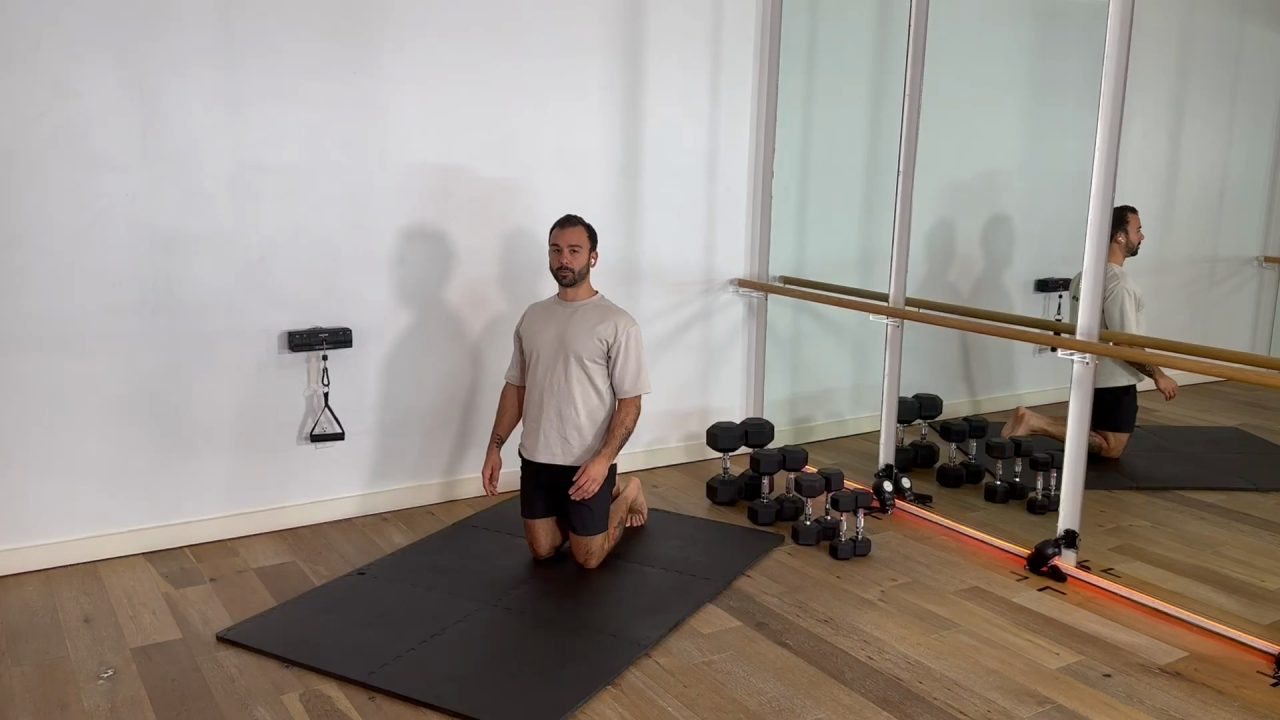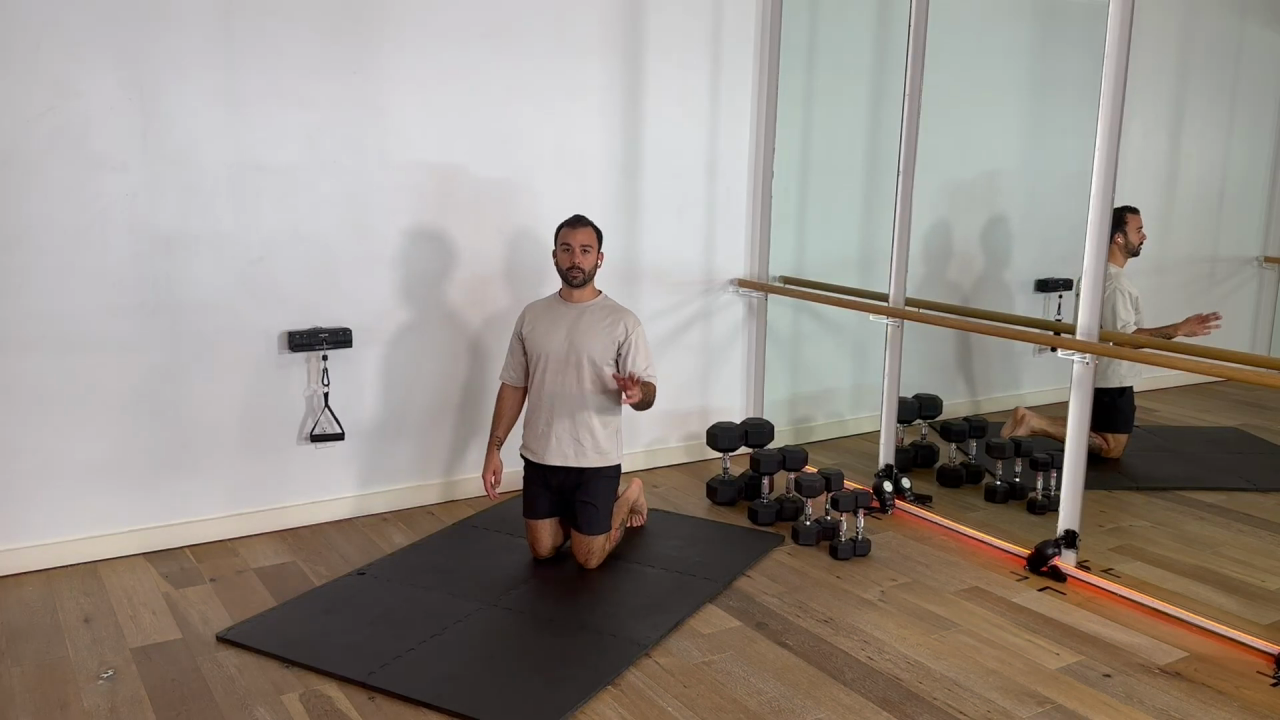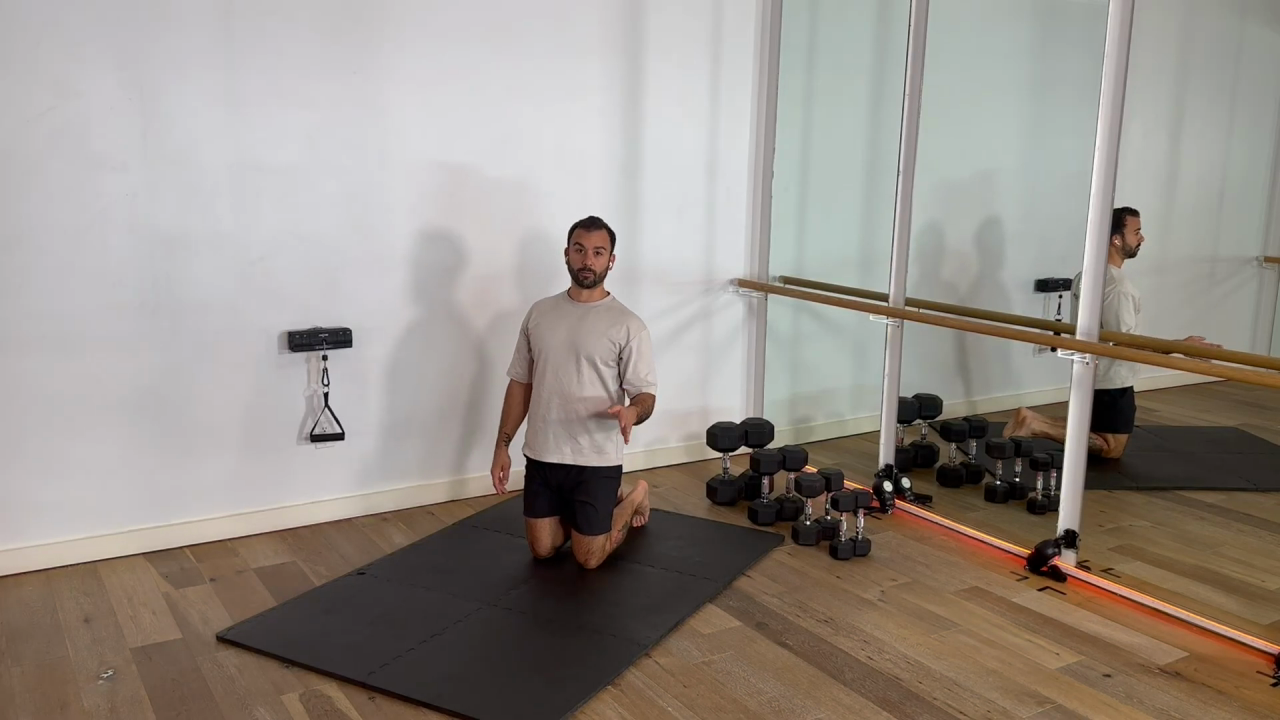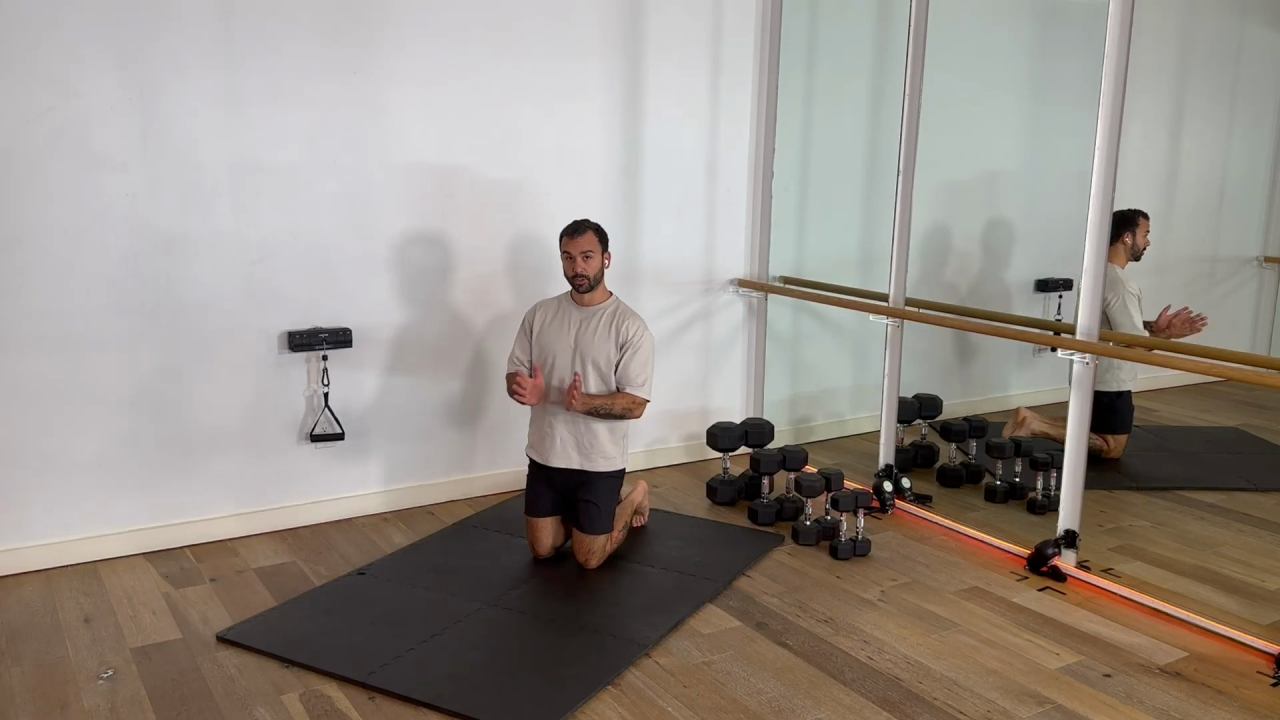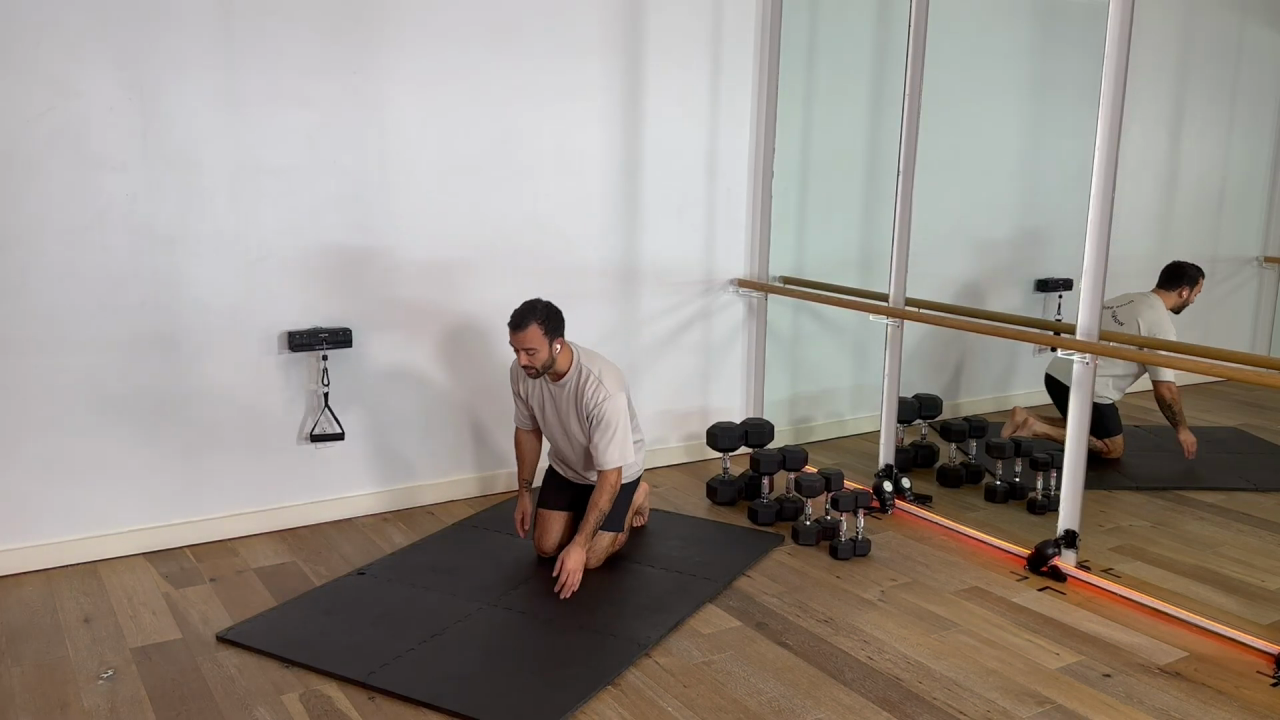
dt=1s
person 1, frame 1
left shoulder: (617, 323)
right shoulder: (533, 316)
left elbow: (630, 401)
right elbow: (515, 387)
left wrist: (604, 459)
right wrist: (494, 447)
left hip: (587, 462)
right hip: (537, 458)
left knee: (588, 558)
right knee: (542, 550)
left ankle: (627, 494)
right ankle: (605, 499)
person 1, frame 2
left shoulder: (622, 322)
right shoulder: (532, 316)
left elbow: (648, 388)
right elbow: (513, 387)
left wrist: (637, 391)
right wrist: (494, 448)
left hip: (595, 461)
right hip: (540, 458)
left knee: (588, 558)
right knee: (542, 550)
left ankle: (629, 496)
right ankle: (606, 501)
person 1, frame 3
left shoulder: (627, 325)
right shoulder: (539, 313)
left elbow: (645, 394)
right elbow: (520, 384)
left wrist: (632, 411)
right wrist: (502, 445)
left hip: (594, 459)
right hip: (542, 455)
left knee: (588, 558)
right knee: (542, 549)
left ankle: (634, 498)
right ankle: (605, 504)
person 1, frame 4
left shoulder: (630, 327)
right shoulder: (540, 314)
left elbow: (634, 404)
right elbow: (514, 376)
left wrist: (584, 401)
right wrist: (524, 389)
left hip: (598, 462)
right hip: (546, 455)
left knee: (589, 558)
right knee: (543, 549)
left ankle: (634, 497)
right ankle: (585, 511)
person 1, frame 5
left shoulder: (603, 389)
right shoulder: (522, 370)
left elbow: (610, 475)
right elbow: (528, 430)
left wrist: (579, 545)
right wrist: (524, 491)
left hip: (616, 468)
right hip: (566, 467)
left knee: (590, 560)
right knee: (545, 547)
left ankle: (635, 497)
person 2, frame 1
left shoulder: (1085, 275)
right shoulder: (1119, 283)
right wrist: (1159, 376)
right hip: (1113, 379)
left knee: (1093, 431)
right knee: (1110, 448)
left ankle: (1034, 421)
right ankle: (1036, 424)
person 2, frame 2
right shoulder: (1115, 282)
right elbow: (1124, 336)
right wrist: (1178, 329)
left hip: (1096, 374)
right hip: (1111, 379)
left knee: (1095, 432)
right knee: (1110, 449)
left ankle: (1034, 422)
right ankle: (1036, 424)
person 2, frame 3
right shoulder: (1118, 286)
right wrist: (1182, 346)
left hip: (1090, 375)
right hip: (1111, 381)
right knee: (1111, 449)
left ankle: (1033, 421)
right ankle: (1037, 426)
person 2, frame 4
right shoulder: (1120, 285)
left wrist: (1157, 326)
right wrist: (1169, 334)
right hip: (1108, 383)
left knee: (1095, 431)
right knee: (1111, 449)
left ankle: (1032, 420)
right ankle: (1036, 427)
person 2, frame 5
left shoulder: (1127, 300)
right shoulder: (1161, 325)
right elbow: (1164, 389)
right wrist: (1182, 429)
left knee: (1087, 431)
right knee: (1112, 449)
left ankle: (1032, 421)
right ankle: (1036, 426)
